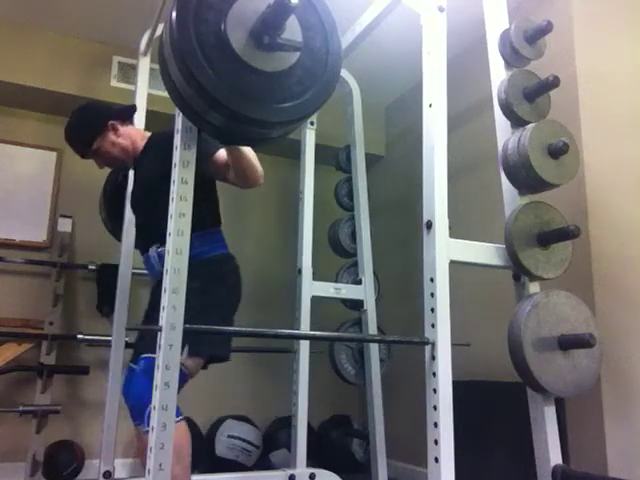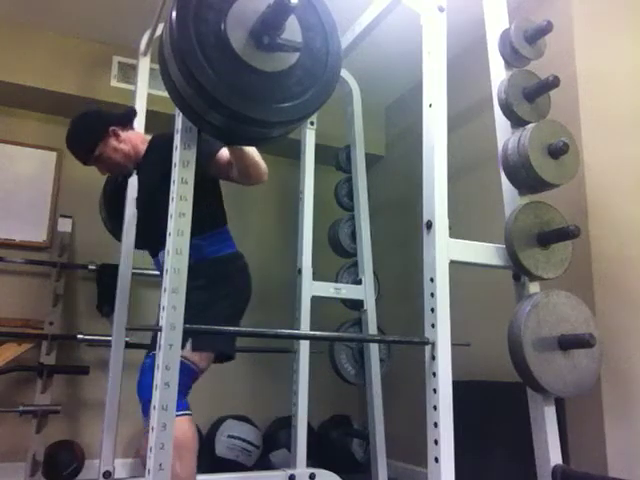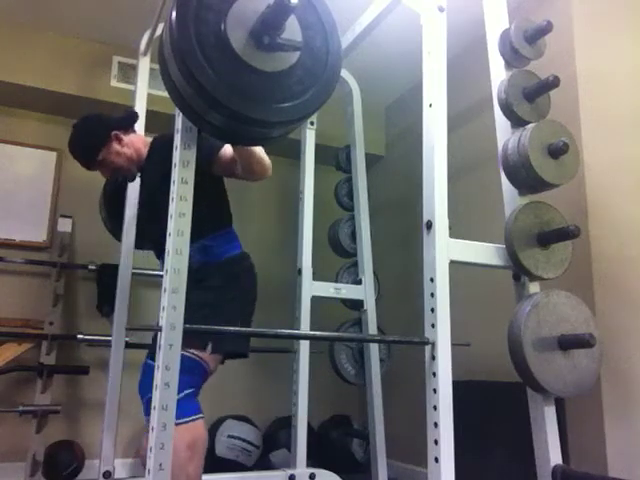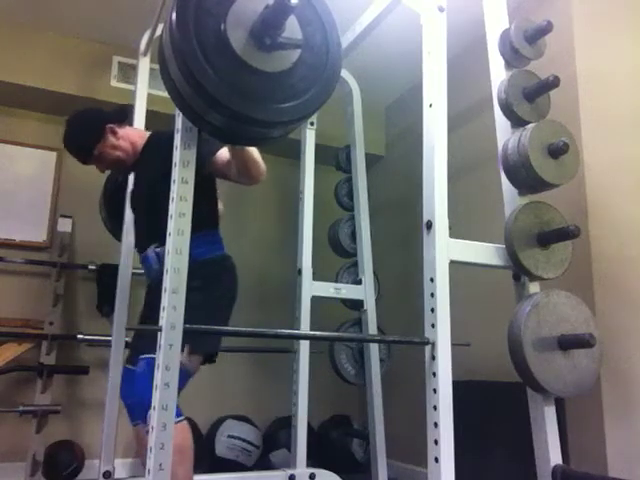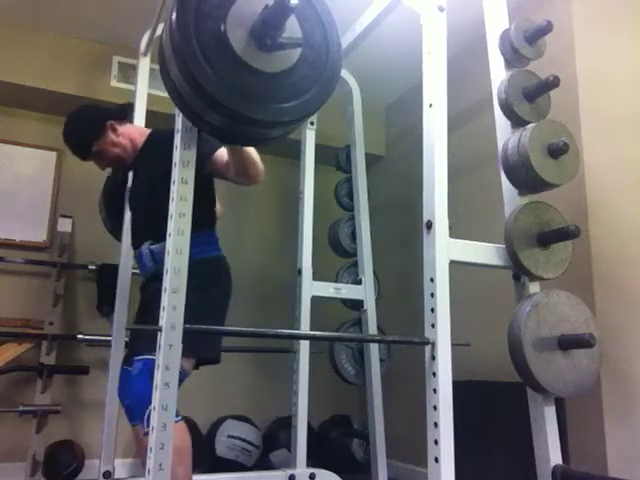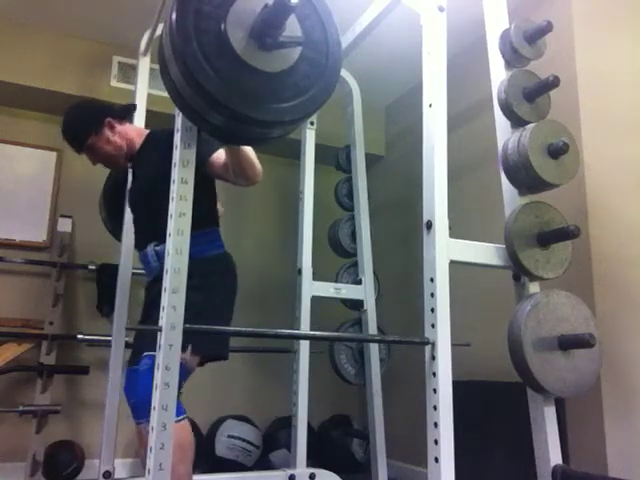
dt=0.3s
person 1, frame 1
left shoulder: (177, 144)
right shoulder: (142, 168)
left elbow: (250, 176)
left hip: (205, 280)
left knee: (152, 391)
right knee: (140, 389)
person 1, frame 2
left shoulder: (179, 146)
right shoulder: (145, 173)
left elbow: (254, 173)
left hip: (215, 279)
right hip: (188, 283)
right knee: (154, 390)
person 1, frame 3
right shoulder: (148, 174)
left elbow: (258, 168)
left hip: (221, 280)
right hip: (192, 283)
left knee: (173, 389)
right knee: (156, 390)
person 1, frame 4
left shoulder: (177, 144)
right shoulder: (141, 168)
left elbow: (252, 173)
left hip: (202, 280)
left knee: (151, 393)
right knee: (137, 389)
person 1, frame 5
left shoulder: (177, 143)
right shoulder: (139, 167)
left elbow: (250, 174)
right elbow: (209, 207)
left hip: (196, 280)
right hip: (162, 283)
left knee: (147, 392)
right knee: (135, 389)
person 1, frame 6
left shoulder: (175, 143)
right shoulder: (140, 168)
left elbow: (248, 175)
right elbow: (212, 207)
left hip: (200, 278)
right hip: (168, 281)
left knee: (153, 390)
right knee: (141, 388)
